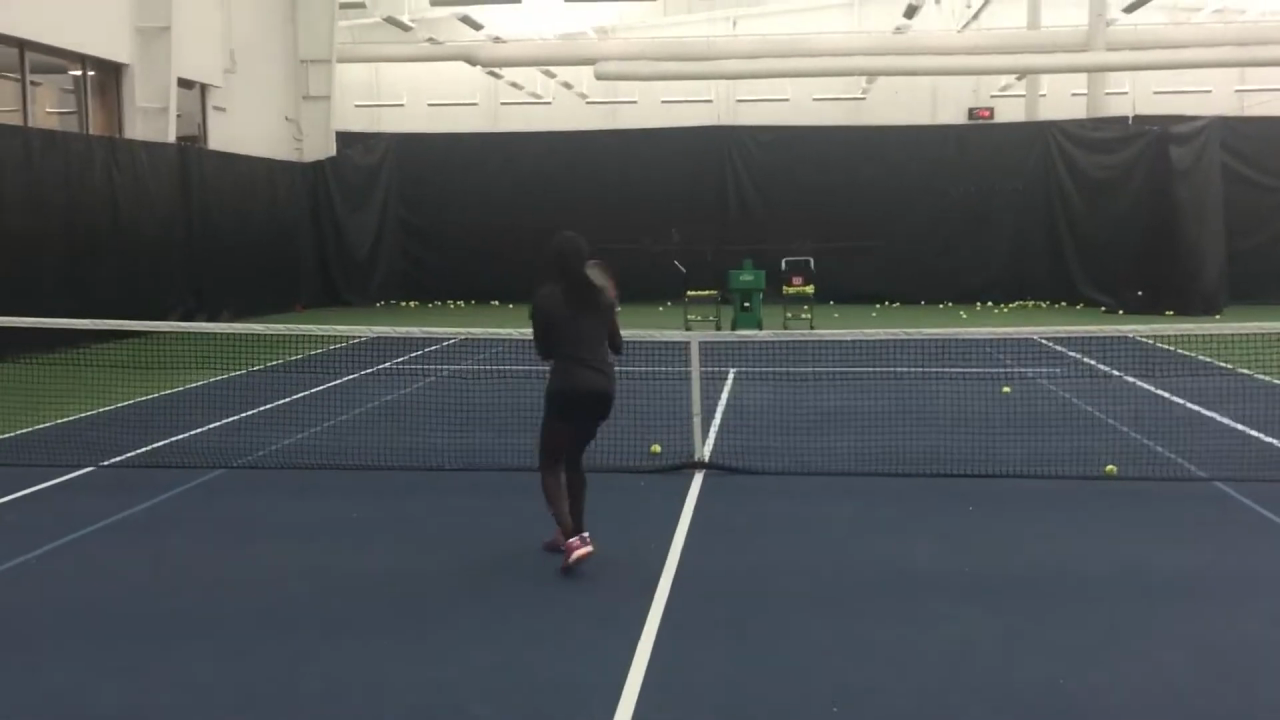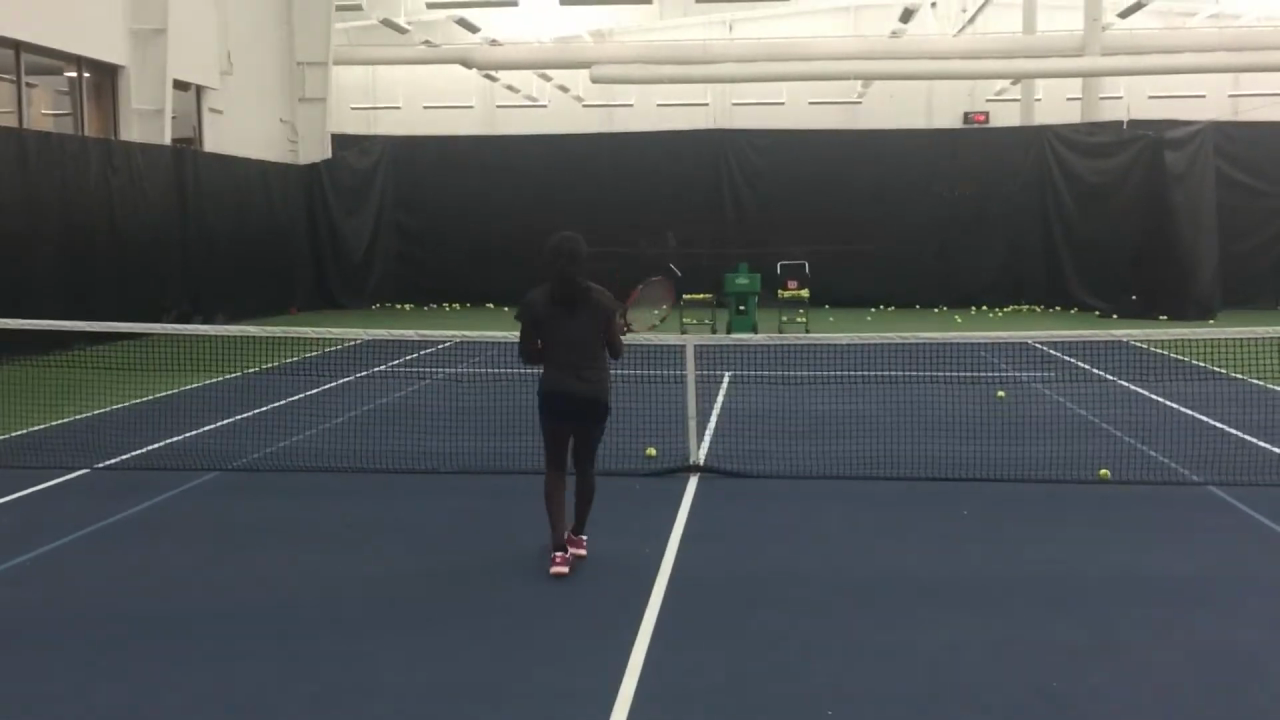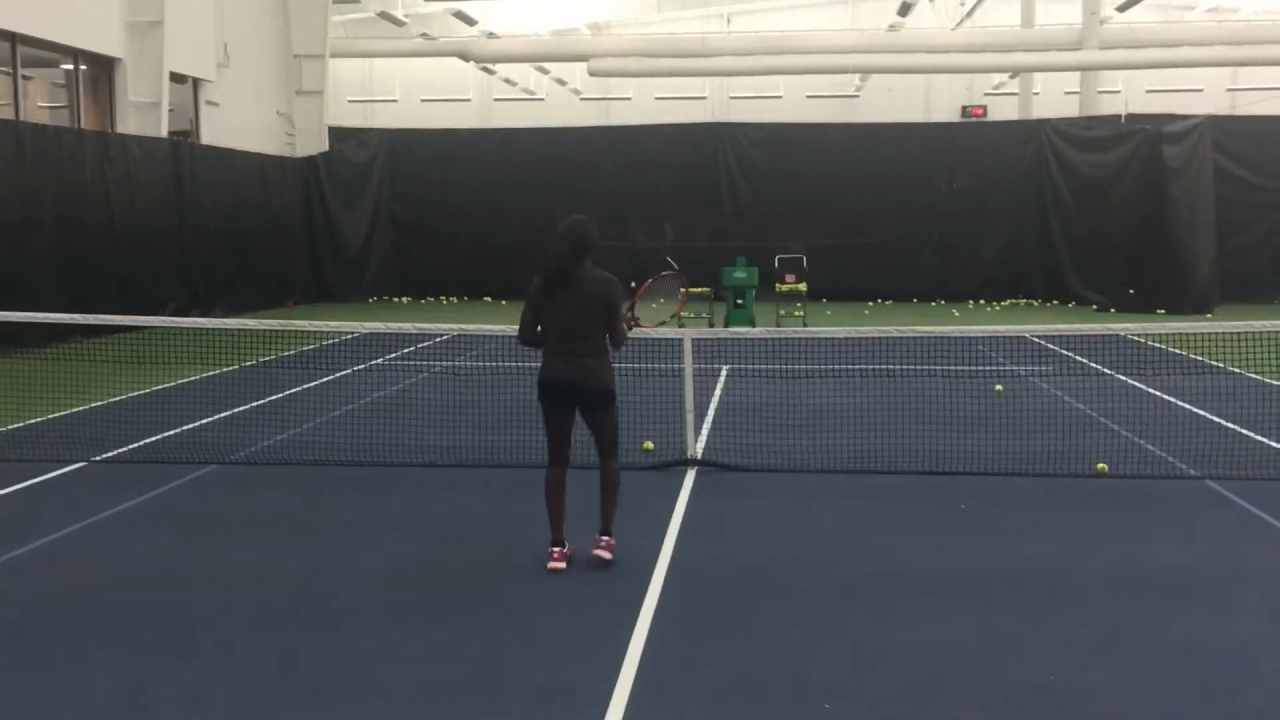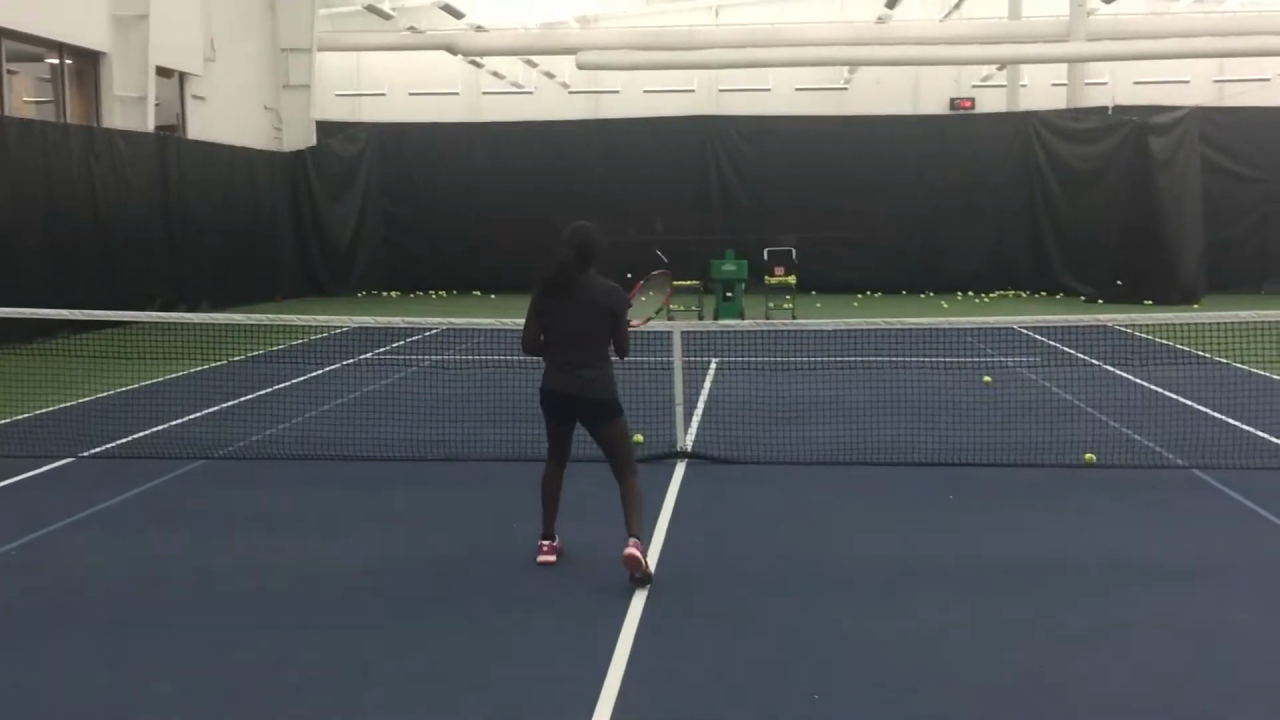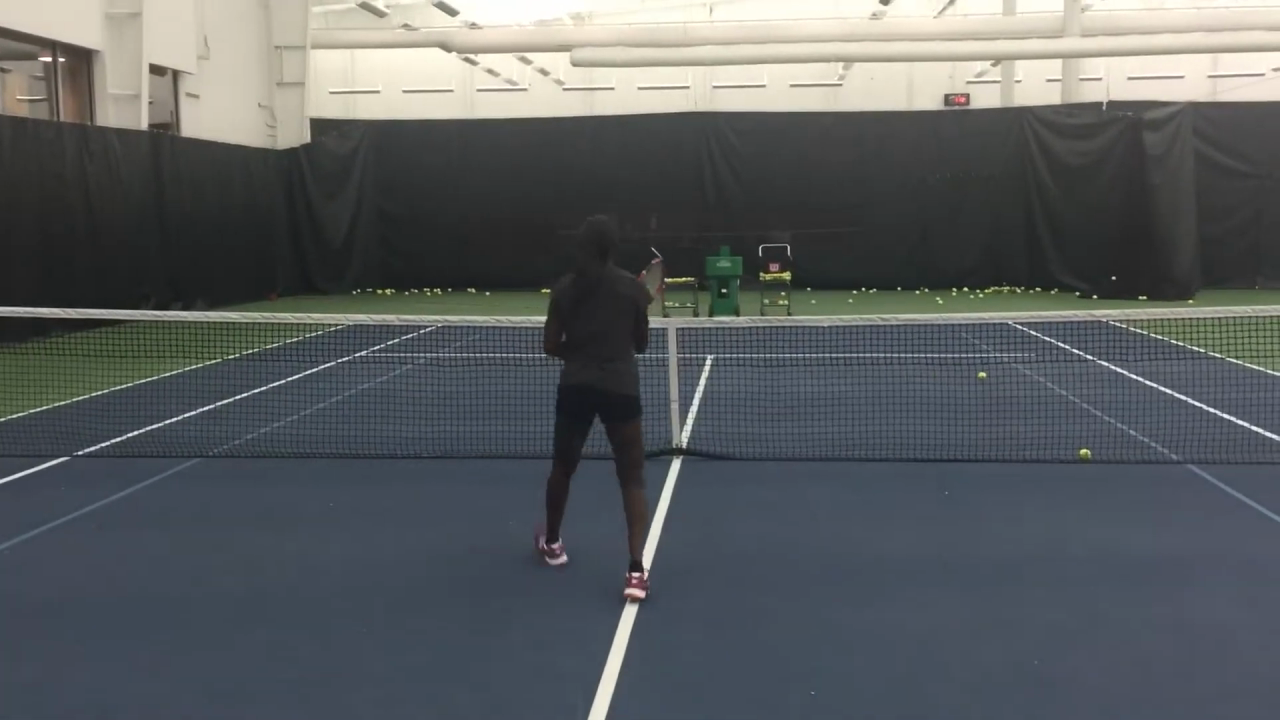
dt=0.2s
person 1, frame 1
left shoulder: (543, 298)
right shoulder: (601, 296)
left elbow: (545, 352)
right elbow: (617, 347)
left hip: (568, 388)
right hip: (603, 389)
left knee: (551, 467)
right knee: (572, 459)
left ankle: (572, 537)
right ankle: (574, 533)
person 1, frame 2
left shoulder: (535, 300)
right shoulder: (602, 298)
left elbow: (528, 355)
right elbow: (616, 352)
right wrist: (617, 331)
left hip: (555, 392)
right hip: (594, 393)
left knee: (556, 468)
right knee: (585, 465)
left ankle: (559, 552)
right ankle: (577, 536)
person 1, frame 3
left shoulder: (541, 284)
right shoulder: (607, 284)
left elbow: (527, 337)
right elbow: (617, 342)
right wrist: (623, 325)
left hip: (554, 380)
right hip: (595, 381)
left knee: (558, 460)
right knee: (609, 457)
left ankle: (558, 546)
right ankle: (605, 537)
person 1, frame 4
left shoulder: (546, 290)
right shoulder: (612, 293)
left elbow: (529, 345)
right elbow: (622, 350)
right wrist: (623, 329)
left hip: (555, 390)
right hip: (597, 392)
left knee: (556, 461)
right knee: (626, 471)
left ankle: (548, 541)
right ankle: (634, 542)
person 1, frame 5
left shoulder: (565, 288)
right shoulder: (633, 287)
left elbow: (551, 347)
right elbow: (641, 344)
left hip: (576, 387)
right hip: (620, 390)
left knee: (563, 467)
right knee: (632, 481)
left ankle: (552, 542)
right ankle: (636, 572)
